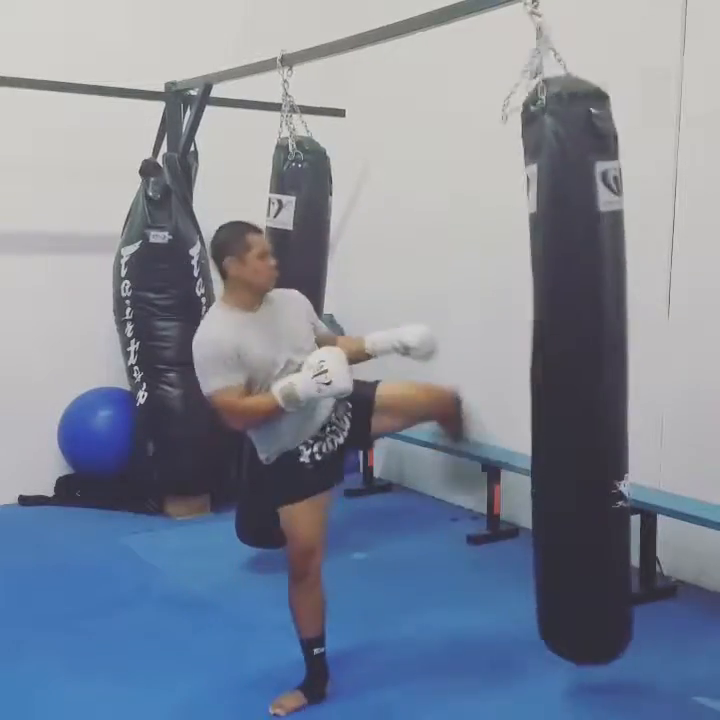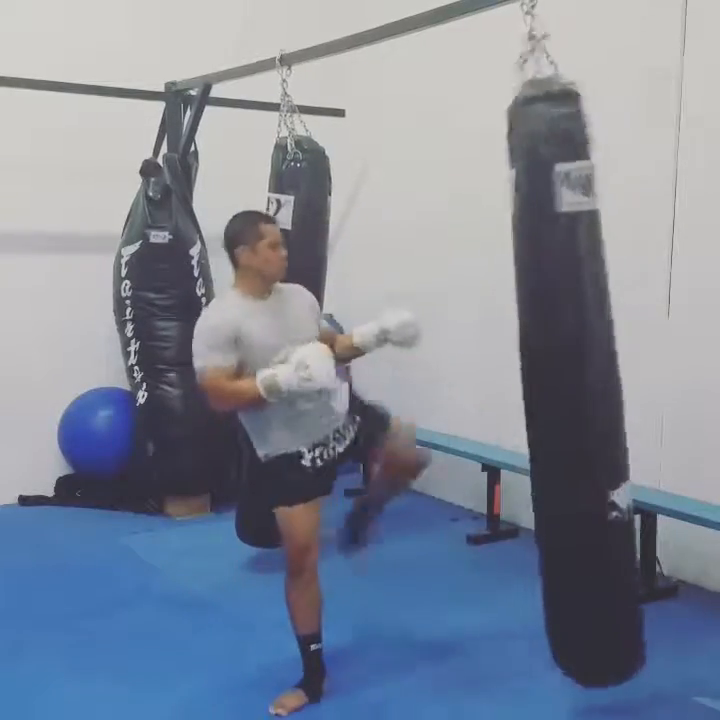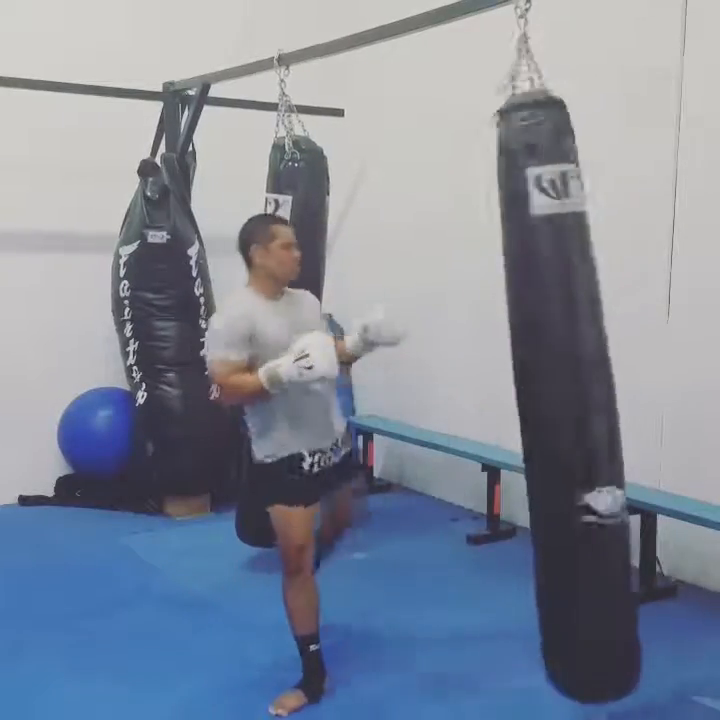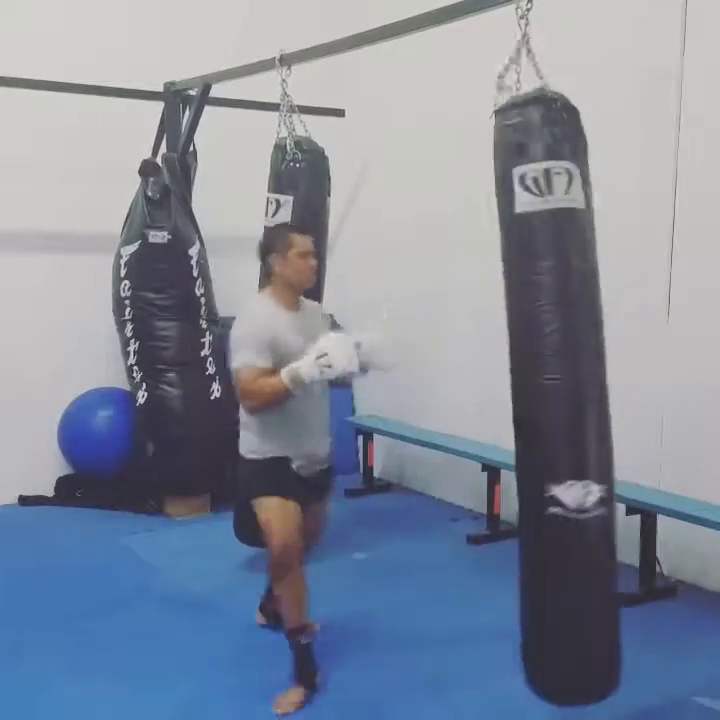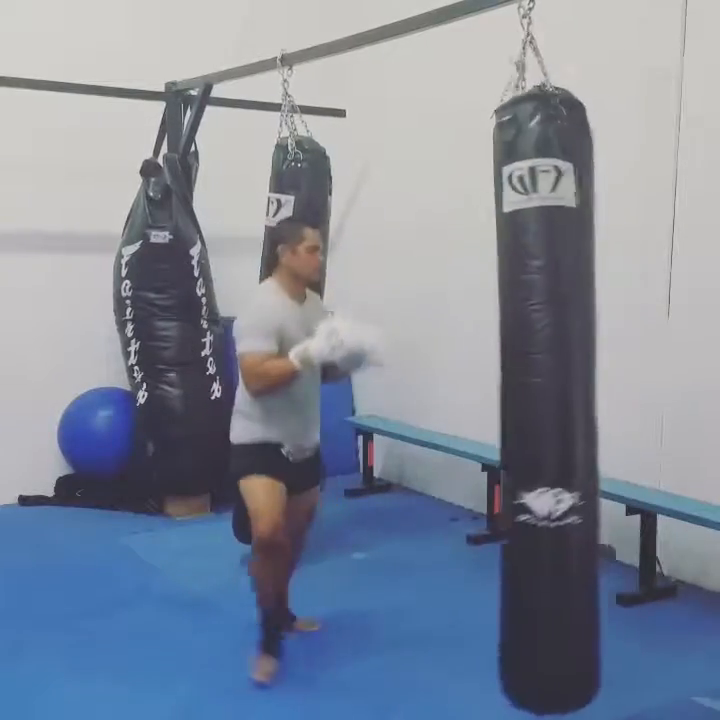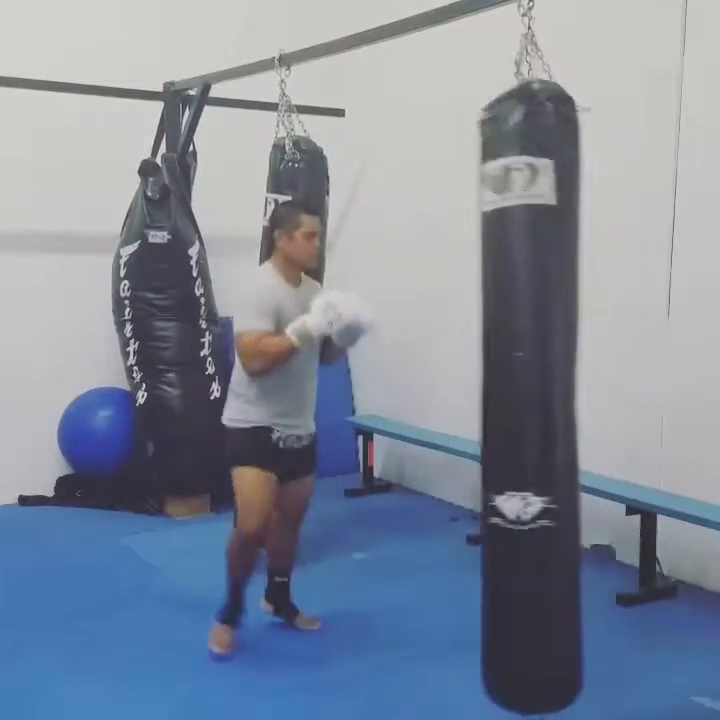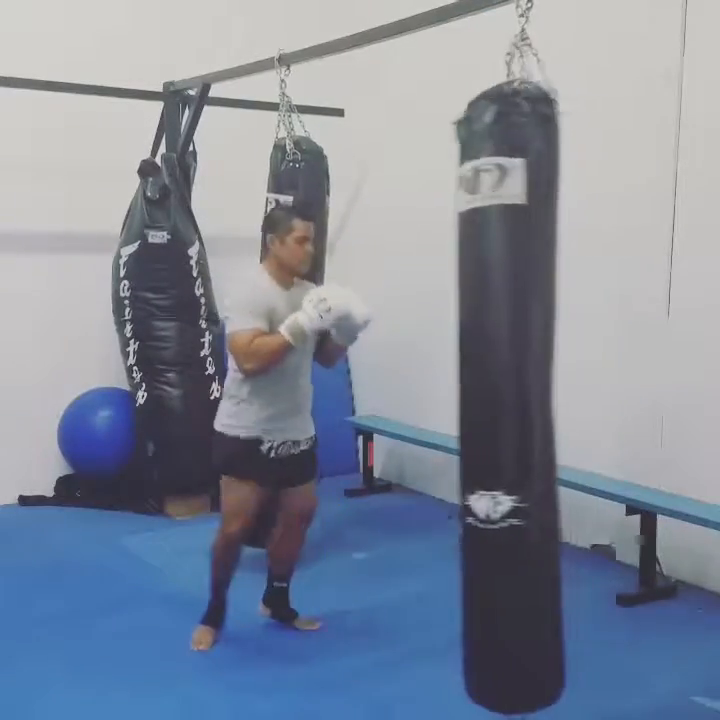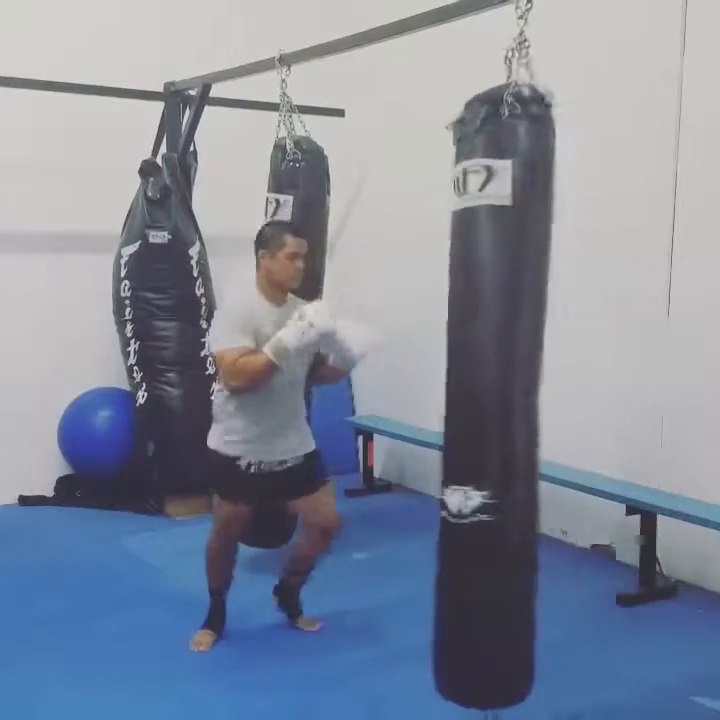
dt=0.1s
person 1, frame 1
left shoulder: (292, 302)
right shoulder: (214, 339)
left elbow: (335, 347)
right elbow: (236, 413)
left wrist: (388, 343)
right wrist: (296, 390)
left hip: (341, 410)
right hip: (292, 453)
left knee: (440, 399)
right knee: (305, 559)
right ankle: (316, 677)
person 1, frame 2
left shoulder: (299, 296)
right shoulder: (217, 322)
left elbow: (329, 346)
right elbow: (218, 396)
left wrist: (374, 334)
right wrist: (276, 380)
left hip: (340, 414)
right hip: (289, 453)
left knee: (407, 462)
right knee: (301, 556)
left ankle: (361, 516)
right ankle: (313, 676)
person 1, frame 3
left shoulder: (306, 302)
right shoulder: (234, 317)
right elbow: (229, 388)
left wrist: (363, 338)
right wrist: (279, 370)
left hip: (332, 437)
right hip: (283, 454)
left knee: (342, 521)
right knee: (297, 556)
left ankle: (301, 606)
right ankle: (313, 675)
person 1, frame 4
left shoulder: (315, 313)
right shoulder: (255, 322)
right elbow: (253, 397)
left wrist: (350, 360)
right wrist: (303, 372)
left hip: (314, 450)
right hip: (269, 456)
left knee: (307, 539)
right knee: (284, 551)
left ankle: (274, 607)
right ankle: (305, 672)
person 1, frame 5
left shoulder: (316, 307)
right shoulder: (262, 309)
right elbow: (258, 380)
left wrist: (346, 359)
right wrist: (310, 352)
left hip: (304, 441)
right hip: (259, 442)
left knee: (295, 529)
right knee: (268, 533)
left ankle: (278, 607)
right ankle: (269, 638)
person 1, frame 6
left shoulder: (312, 290)
right shoulder: (259, 291)
left elbow: (323, 353)
right elbow: (254, 359)
left wrist: (343, 333)
right wrist: (307, 326)
left hip: (299, 427)
right hip: (253, 427)
left knee: (291, 519)
right knee: (253, 525)
left ankle: (278, 598)
right ankle: (231, 610)
person 1, frame 7
left shoulder: (311, 293)
right shoulder: (251, 293)
left elbow: (327, 355)
right elbow: (251, 359)
left wrist: (347, 331)
right wrist: (301, 324)
left hip: (297, 432)
right hip: (246, 434)
left knee: (296, 520)
right knee: (236, 529)
left ankle: (276, 599)
right ankle: (214, 612)
person 1, frame 8
left shoulder: (303, 311)
right shoulder: (236, 312)
left elbow: (318, 374)
right elbow: (237, 377)
left wrist: (342, 358)
right wrist: (287, 342)
left hip: (294, 447)
right hip: (238, 450)
left knee: (326, 524)
right knee: (225, 537)
left ankle: (288, 595)
right ankle: (215, 616)
